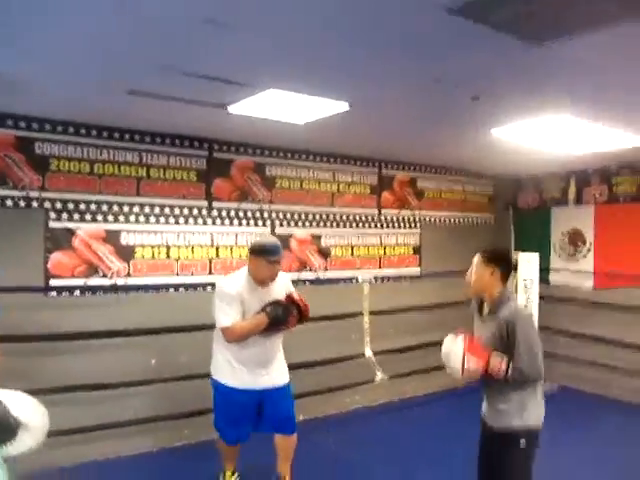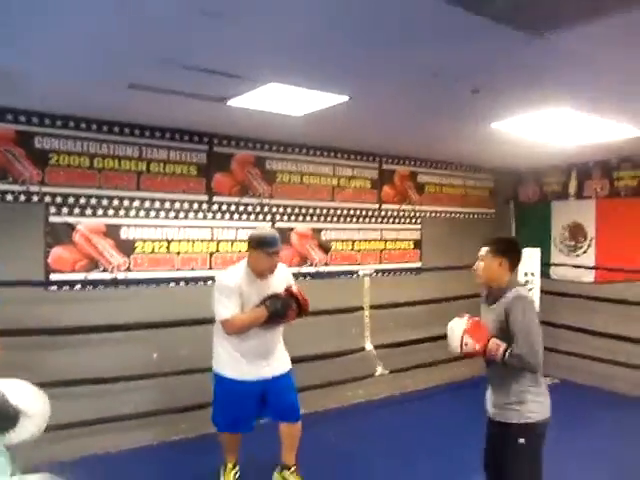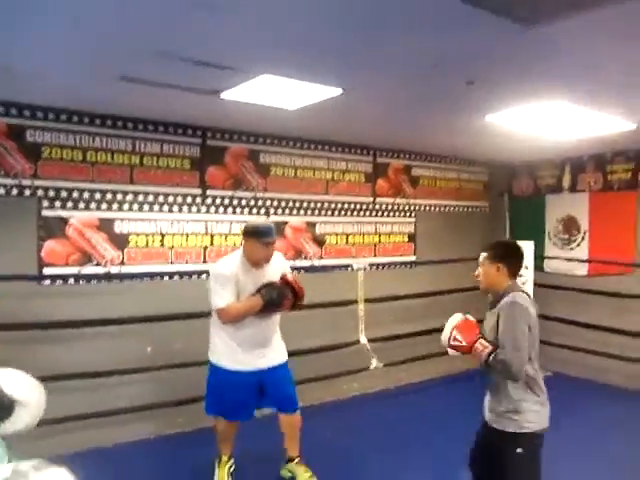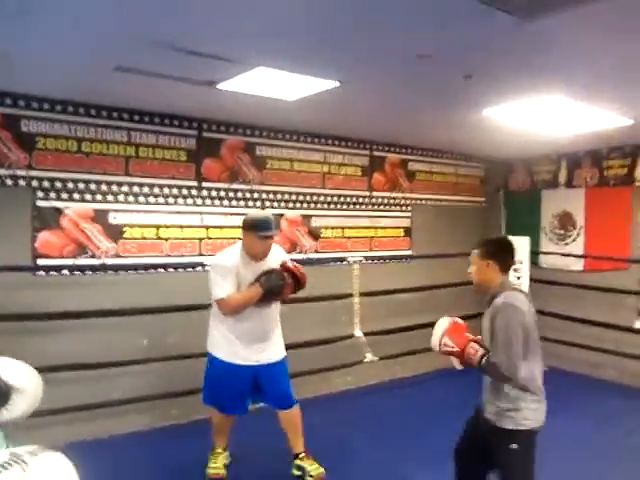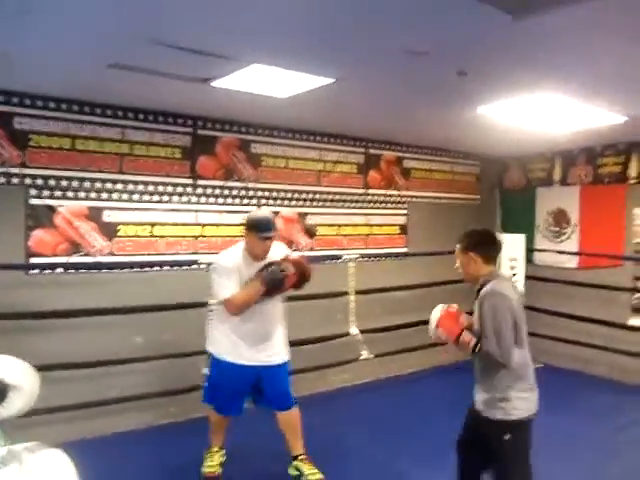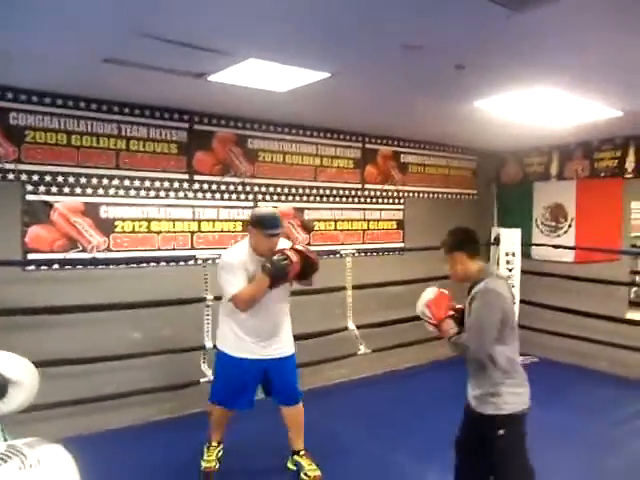
dt=0.1s
person 1, frame 1
left shoulder: (283, 281)
right shoulder: (230, 287)
left elbow: (292, 312)
right elbow: (231, 333)
left wrist: (292, 314)
right wrist: (267, 316)
left hip: (273, 373)
right hip: (234, 376)
left knee: (286, 427)
right knee: (231, 433)
person 1, frame 2
left shoulder: (283, 273)
right shoulder: (229, 280)
left elbow: (291, 303)
right elbow: (230, 326)
left wrist: (293, 307)
right wrist: (266, 309)
left hip: (276, 364)
right hip: (236, 368)
left knee: (291, 415)
right knee: (231, 423)
person 1, frame 3
left shoulder: (279, 262)
right shoulder: (225, 269)
left elbow: (289, 295)
right elbow: (226, 315)
left wrist: (289, 296)
right wrist: (262, 298)
left hip: (271, 354)
right hip: (232, 359)
left knee: (289, 405)
right knee: (227, 412)
right ankle: (225, 459)
person 1, frame 4
left shoulder: (277, 254)
right shoulder: (224, 262)
right elbow: (227, 306)
right wrist: (261, 287)
left hip: (269, 349)
right hip: (230, 351)
left knee: (286, 401)
right knee: (223, 405)
left ankle: (300, 457)
right ankle: (219, 451)
person 1, frame 5
left shoulder: (281, 252)
right shoulder: (227, 262)
right elbow: (233, 306)
right wrist: (263, 282)
left hip: (272, 350)
right hip: (232, 351)
left knee: (285, 402)
right knee: (221, 405)
left ankle: (299, 458)
right ankle: (216, 450)
person 1, frame 6
left shoulder: (286, 248)
right shoulder: (232, 259)
left elbow: (304, 282)
right elbow: (242, 302)
left wrist: (305, 270)
right wrist: (268, 273)
left hip: (279, 344)
right hip: (238, 346)
left knee: (290, 397)
right knee: (223, 399)
left ankle: (298, 454)
right ankle: (214, 444)
person 2, frame 1
left shoulder: (515, 315)
right shoulder: (480, 307)
left elbow: (531, 372)
left wrist: (486, 363)
left hip: (520, 419)
right hip: (493, 413)
person 2, frame 2
left shoulder: (518, 301)
right shoulder: (490, 298)
left elbow: (529, 358)
left wrist: (488, 343)
right wrist: (478, 341)
left hip: (524, 410)
right hip: (500, 405)
person 2, frame 3
left shoulder: (514, 307)
right shoulder: (498, 301)
left elbow: (512, 365)
left wrist: (476, 345)
right wrist: (473, 342)
left hip: (521, 419)
right hip: (498, 411)
person 2, frame 4
left shoulder: (507, 307)
right shoulder: (504, 299)
left elbow: (506, 368)
left wrist: (468, 350)
right wrist: (477, 345)
left hip: (517, 415)
right hip: (496, 407)
right knee: (466, 454)
person 2, frame 5
left shoulder: (494, 296)
right shoulder: (493, 289)
left elbow: (500, 355)
left wrist: (462, 337)
right wrist: (469, 326)
left hip: (508, 405)
right hip: (489, 398)
right knee: (468, 450)
person 2, frame 6
left shoulder: (489, 293)
right shoulder: (486, 286)
left elbow: (473, 349)
left wrist: (444, 322)
right wrist: (458, 315)
left hip: (501, 400)
right hip: (482, 395)
right knee: (468, 451)
